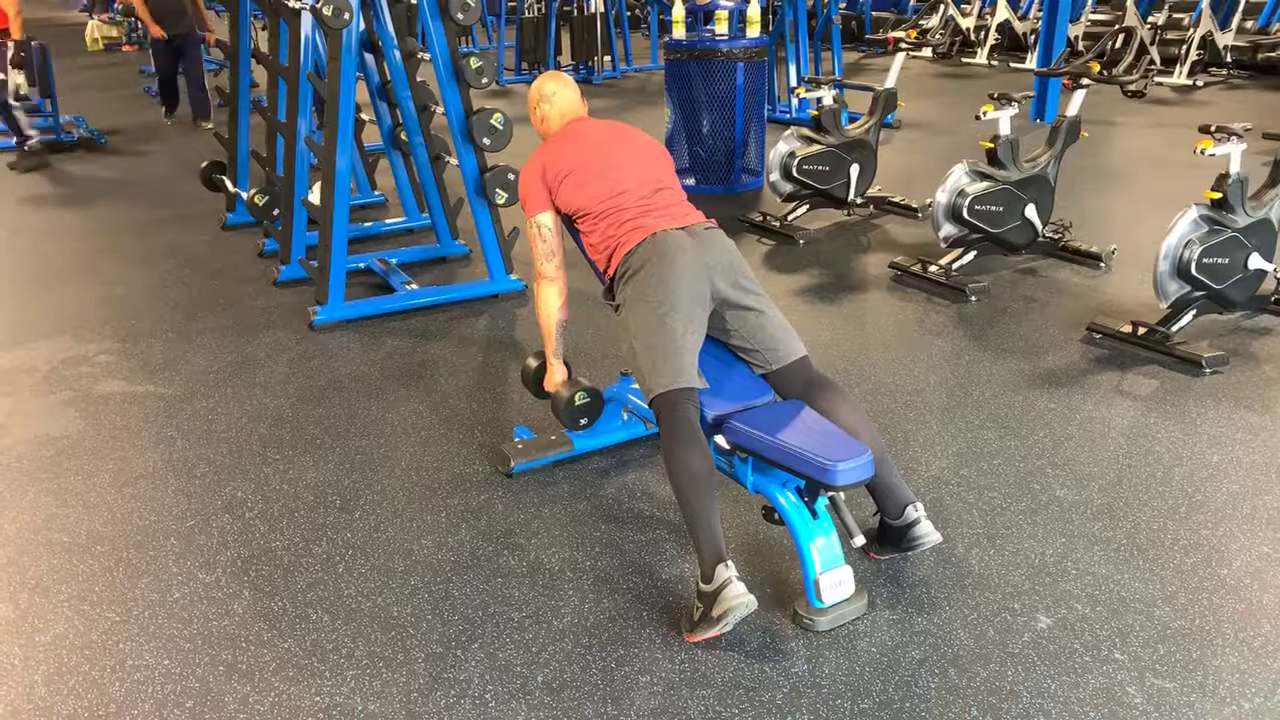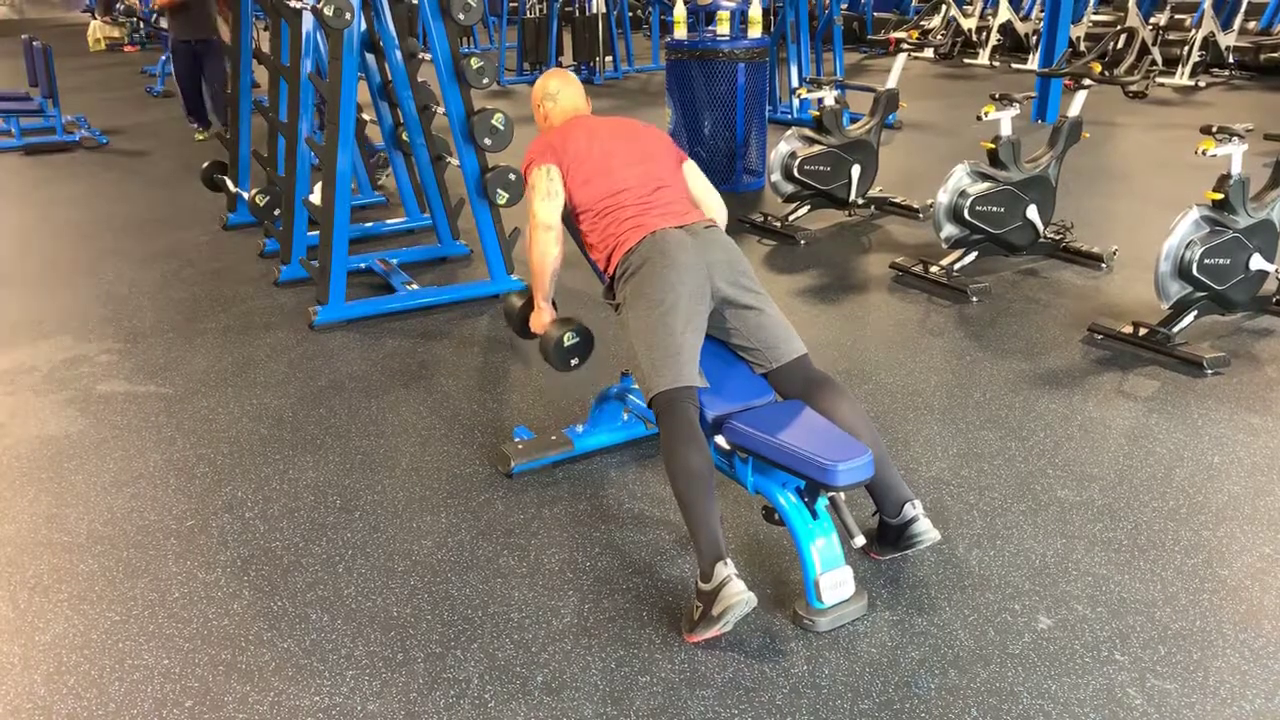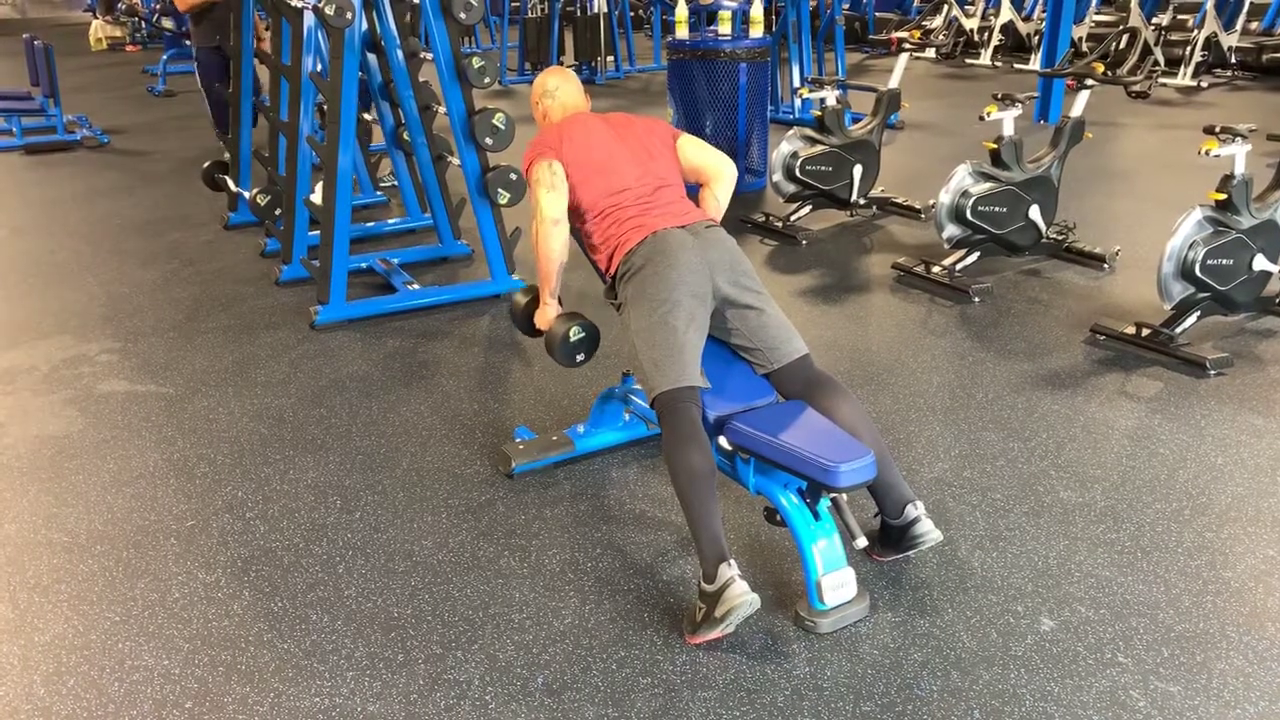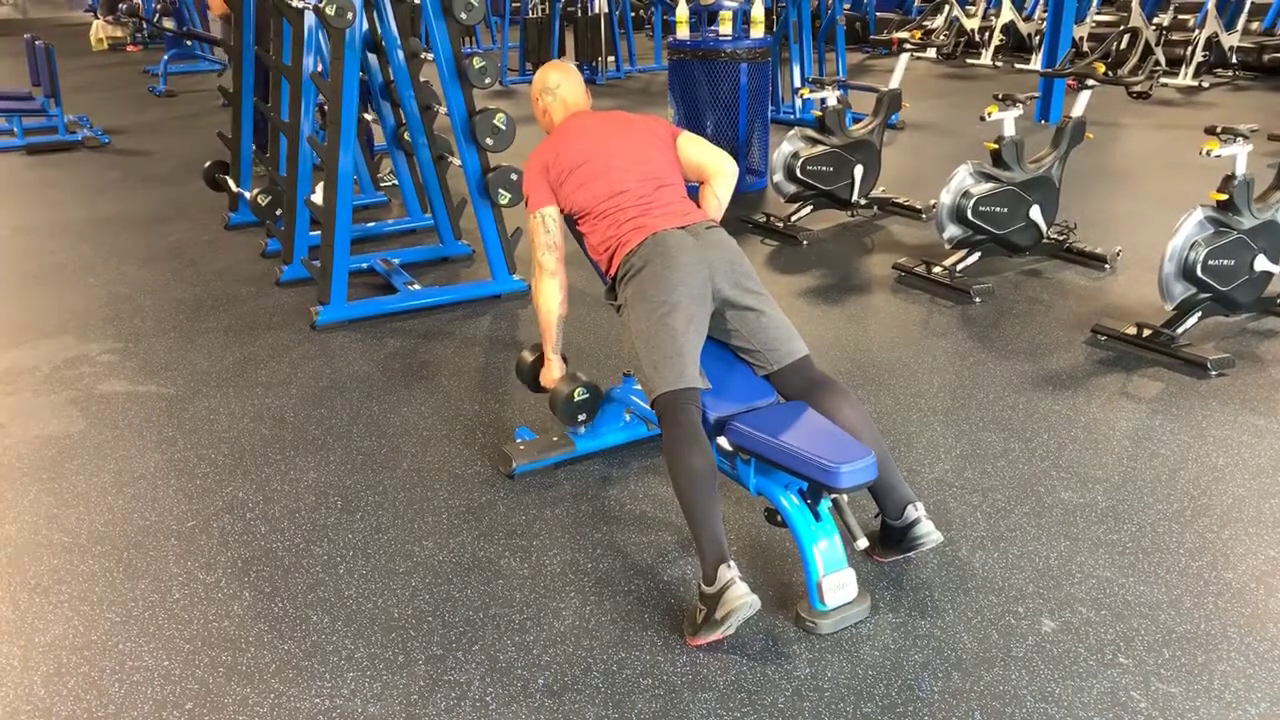
dt=1s
person 1, frame 1
left shoulder: (539, 168)
right shoulder: (640, 137)
left elbow: (551, 277)
left wrist: (555, 362)
left hip: (650, 263)
right hip: (713, 244)
left knee: (676, 408)
right knee: (803, 378)
left ankle: (718, 578)
right ankle: (903, 513)
person 1, frame 2
left shoulder: (548, 146)
right shoulder: (646, 130)
left elbow: (546, 226)
left wrist: (542, 305)
right wrist: (707, 283)
left hip: (650, 259)
right hip: (713, 243)
left knee: (676, 407)
right knee: (802, 375)
left ankle: (718, 576)
right ankle: (902, 511)
person 1, frame 3
left shoulder: (546, 144)
right shoulder: (645, 124)
left elbow: (553, 216)
right elbow: (721, 171)
left wrist: (549, 299)
left hip: (650, 261)
right hip: (714, 241)
left knee: (677, 407)
right knee: (803, 376)
left ankle: (720, 577)
right ankle: (902, 512)
person 1, frame 4
left shoulder: (543, 161)
right shoulder: (647, 123)
left elbow: (550, 270)
right elbow: (722, 170)
left wrist: (552, 358)
left hip: (650, 262)
right hip: (715, 243)
left knee: (678, 410)
right knee: (804, 377)
left ankle: (720, 578)
right ankle: (904, 513)
